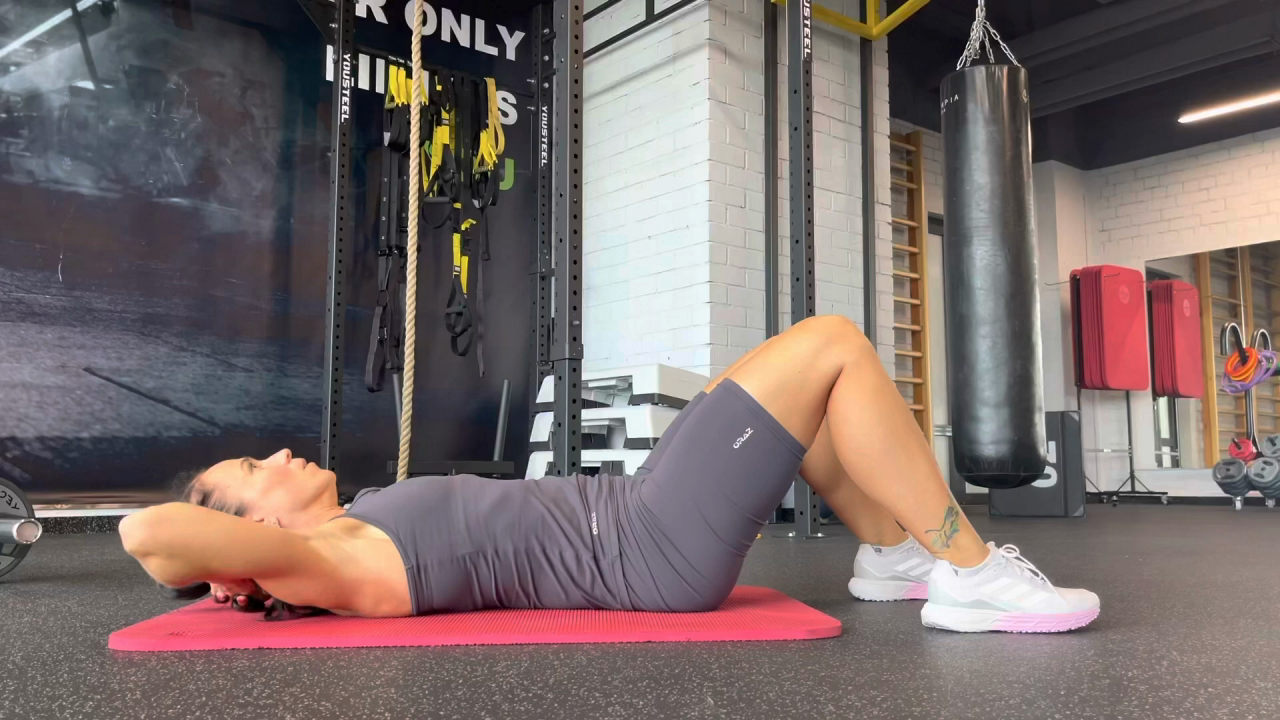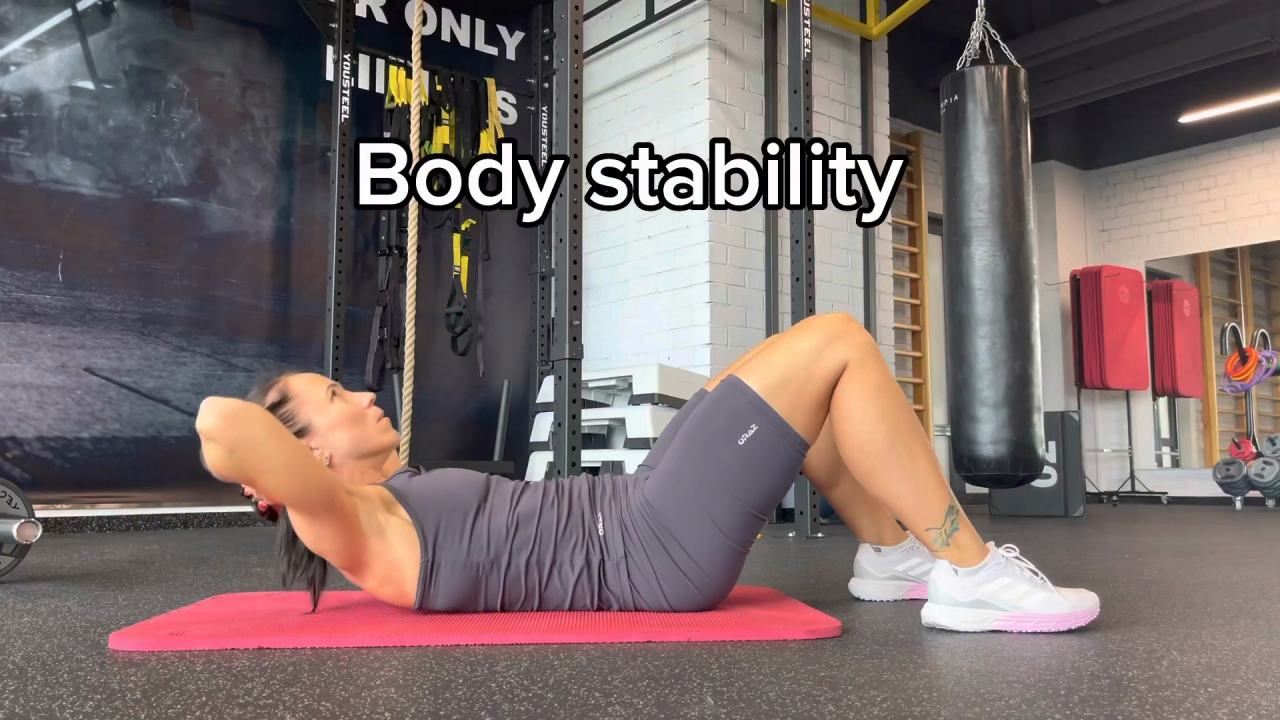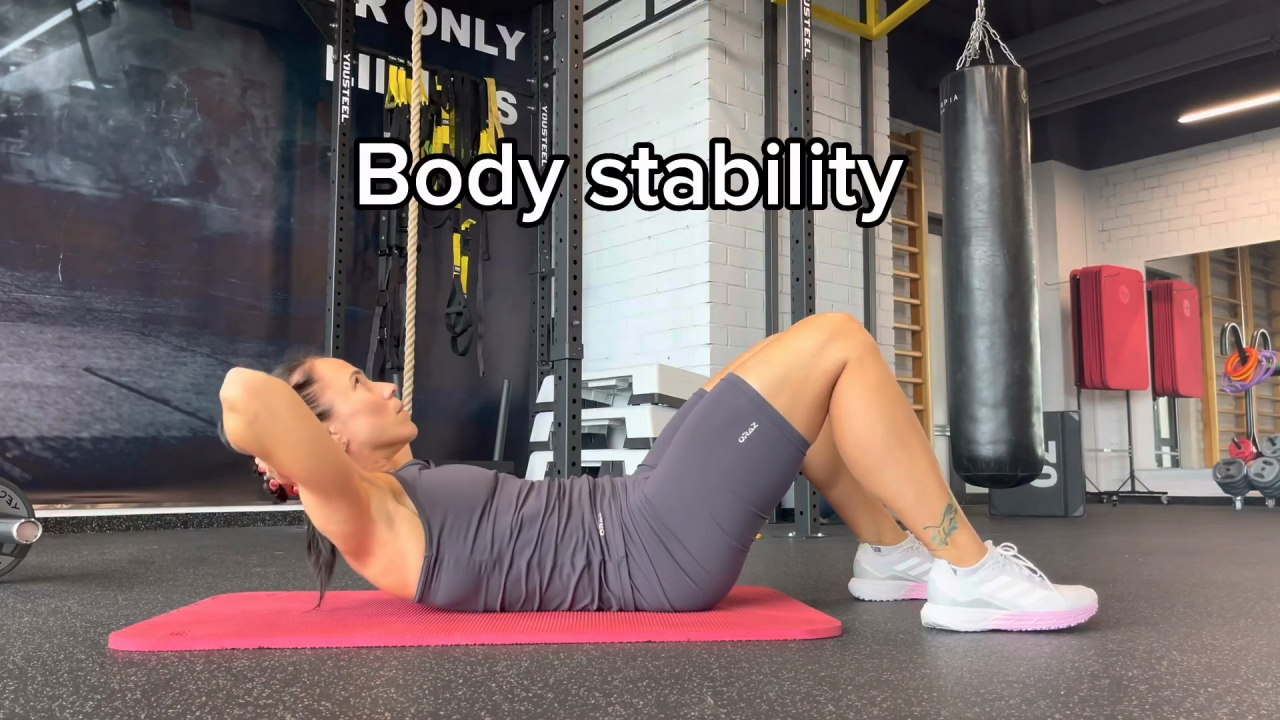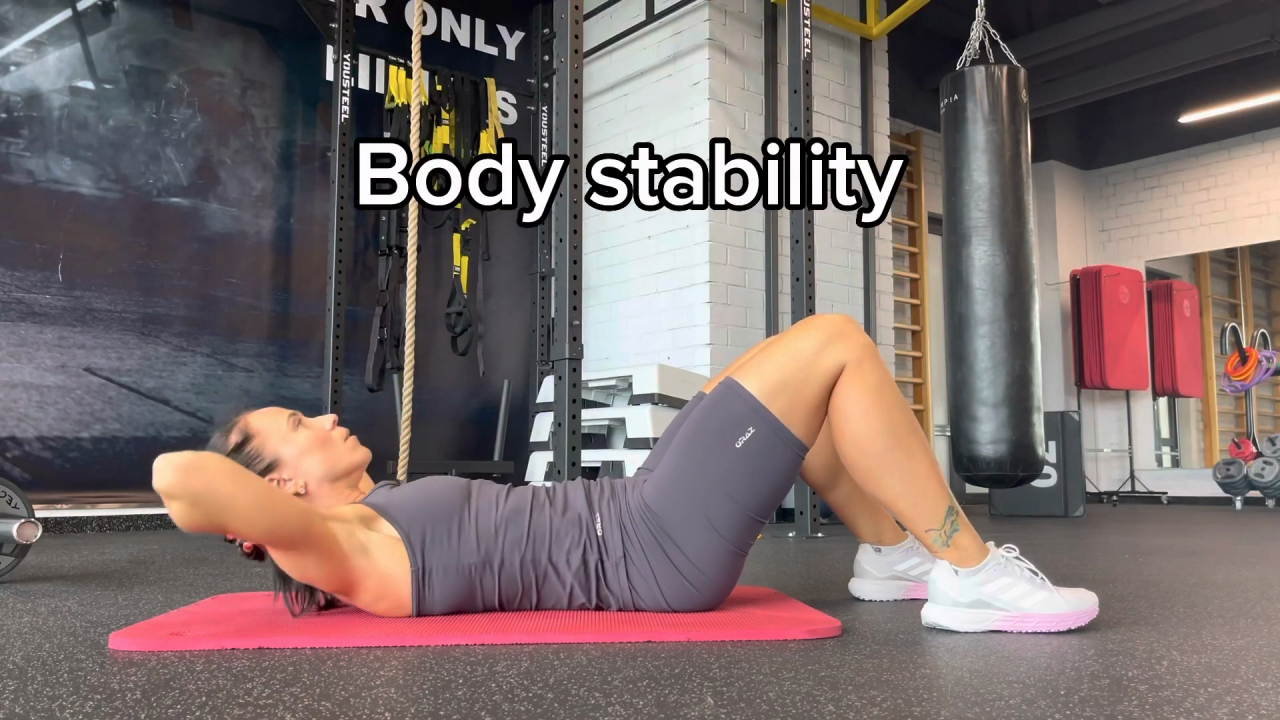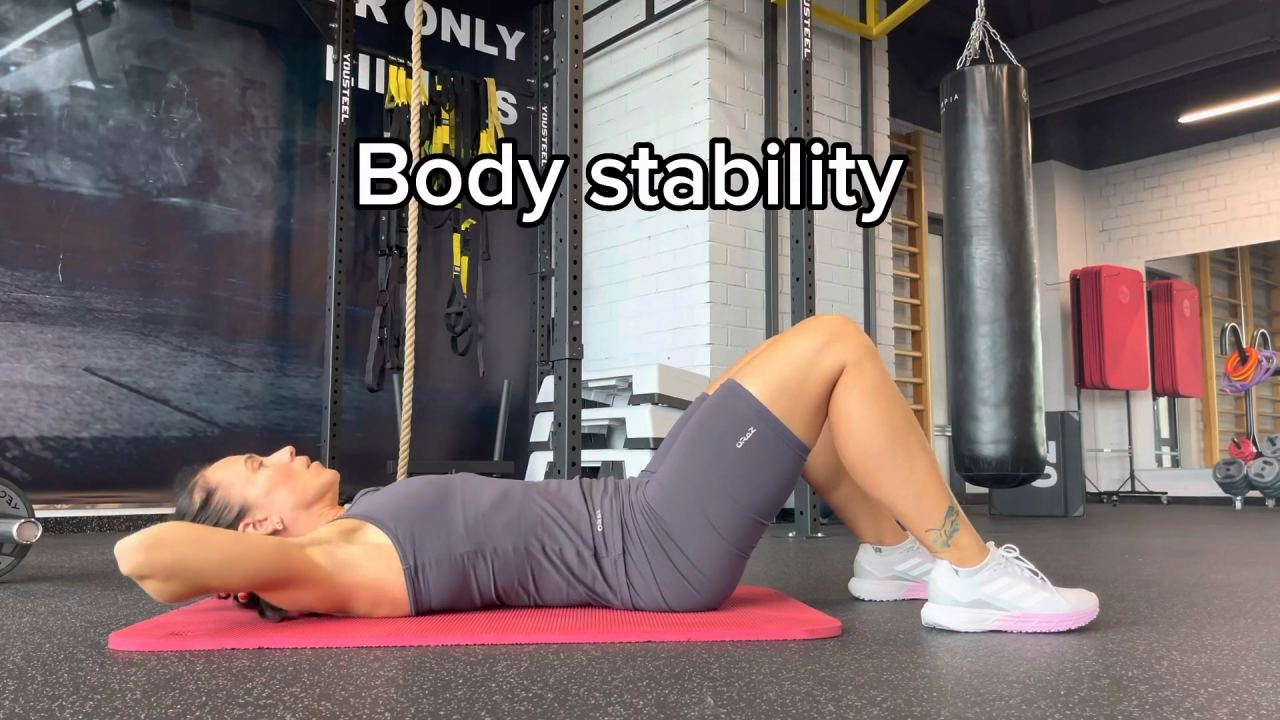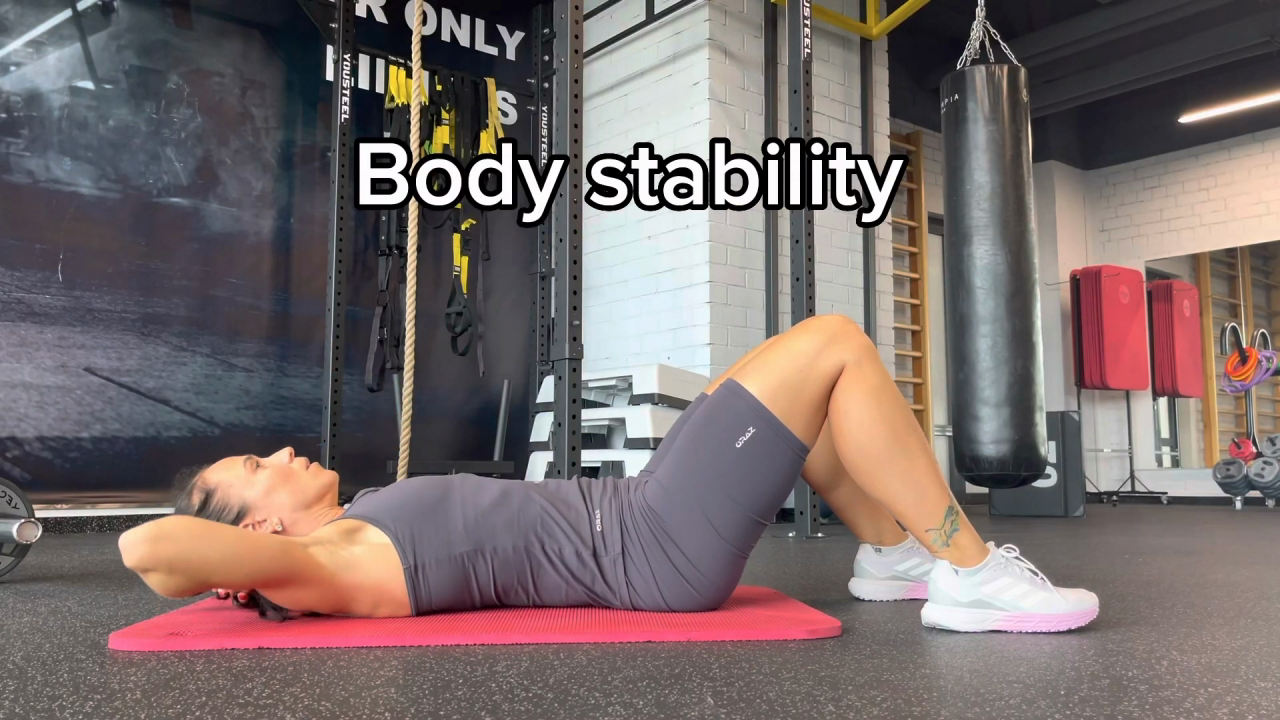
dt=0.4s
person 1, frame 1
left shoulder: (358, 536)
right shoulder: (342, 567)
right elbow: (149, 532)
right wrist: (203, 546)
left hip: (630, 518)
right hip: (657, 551)
left knee: (809, 373)
right knee: (836, 346)
left ankle: (891, 555)
right ankle: (972, 576)
person 1, frame 2
left shoulder: (384, 510)
right shoulder: (362, 533)
right elbow: (222, 419)
right wrist: (257, 469)
left hip: (636, 521)
right hip: (659, 553)
left knee: (815, 373)
right knee: (838, 343)
left ankle: (891, 556)
right ankle: (971, 576)
person 1, frame 3
left shoulder: (394, 499)
right shoulder: (366, 518)
right elbow: (244, 391)
right wrist: (279, 453)
left hip: (638, 520)
right hip: (657, 553)
left knee: (813, 372)
right knee: (839, 342)
left ankle: (890, 556)
right ankle: (970, 575)
person 1, frame 4
left shoulder: (371, 521)
right shoulder: (346, 548)
right elbow: (174, 478)
right wrist: (240, 498)
left hip: (635, 520)
right hip: (657, 552)
left knee: (806, 374)
right knee: (836, 343)
left ankle: (891, 556)
right ankle: (973, 576)
person 1, frame 5
left shoulder: (356, 533)
right shoulder: (336, 569)
right elbow: (143, 555)
right wrist: (227, 554)
left hip: (639, 520)
right hip: (661, 550)
left knee: (809, 372)
right knee: (837, 344)
left ankle: (890, 557)
right ankle: (972, 575)
person 1, frame 6
left shoulder: (352, 535)
right shoulder: (336, 571)
right elbow: (149, 546)
right wrist: (219, 567)
left hip: (632, 519)
right hip: (658, 550)
left knee: (810, 377)
right knee: (838, 344)
left ankle: (892, 556)
right ankle: (972, 577)
